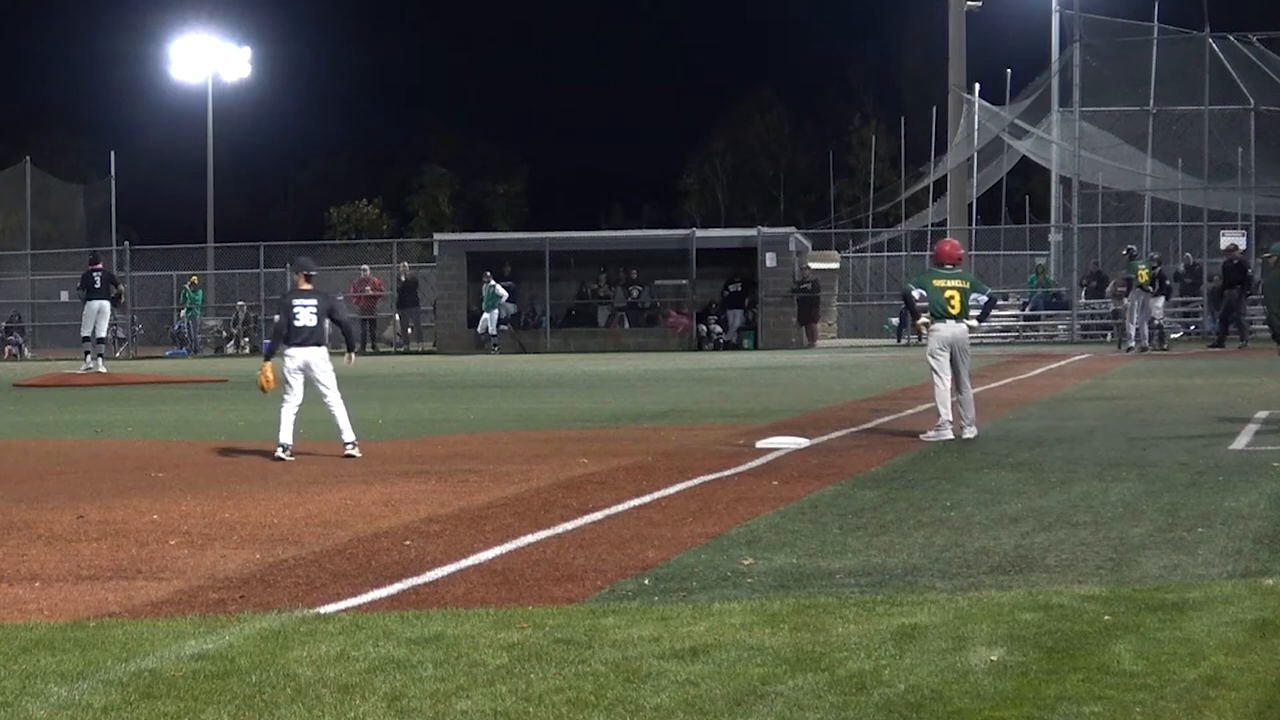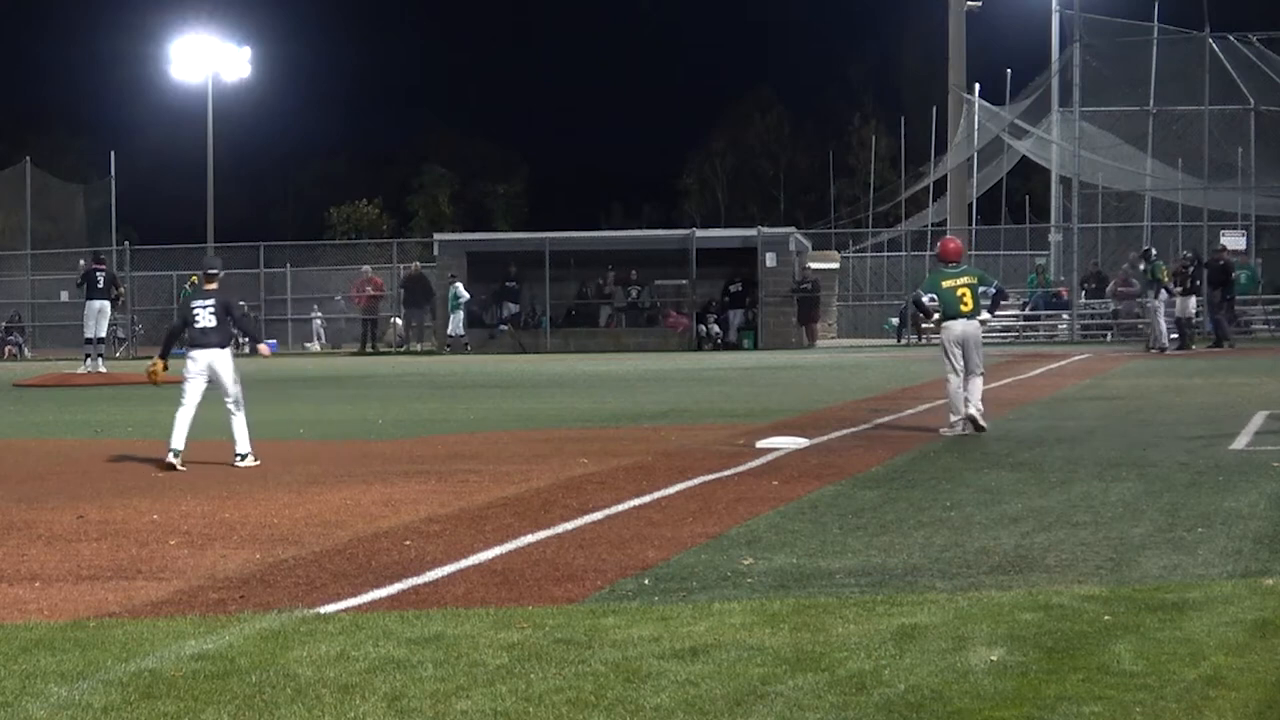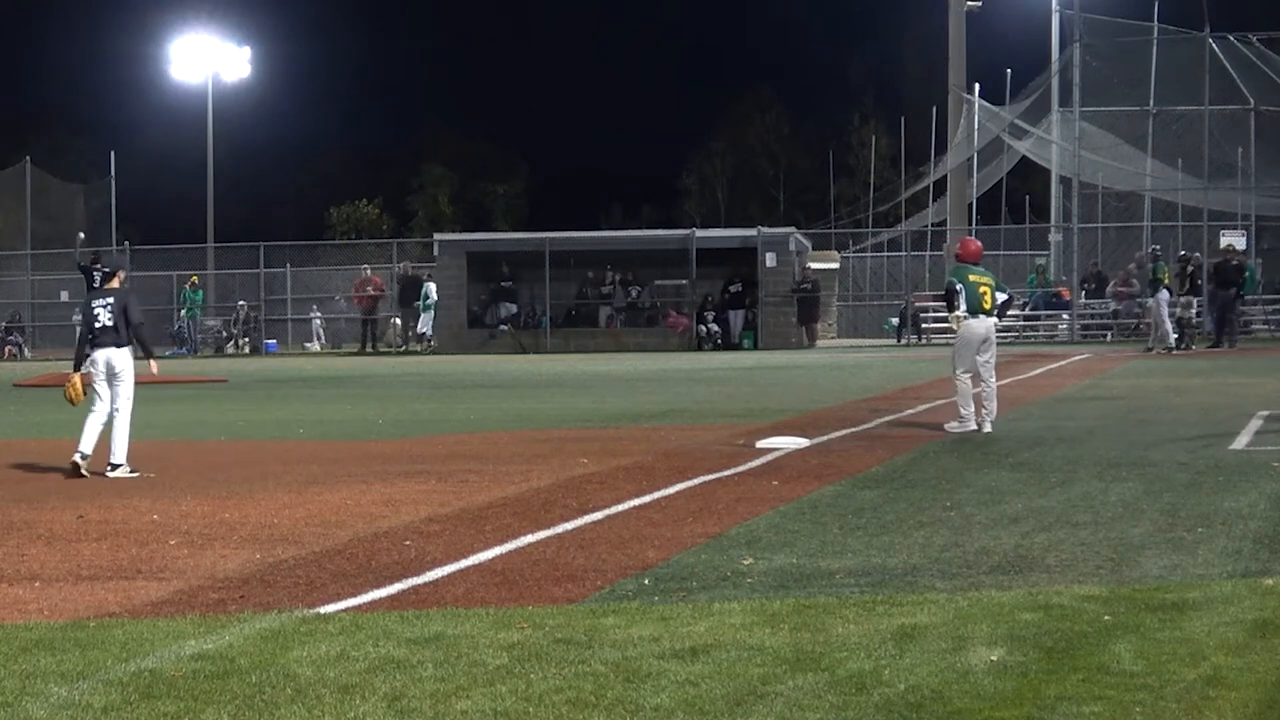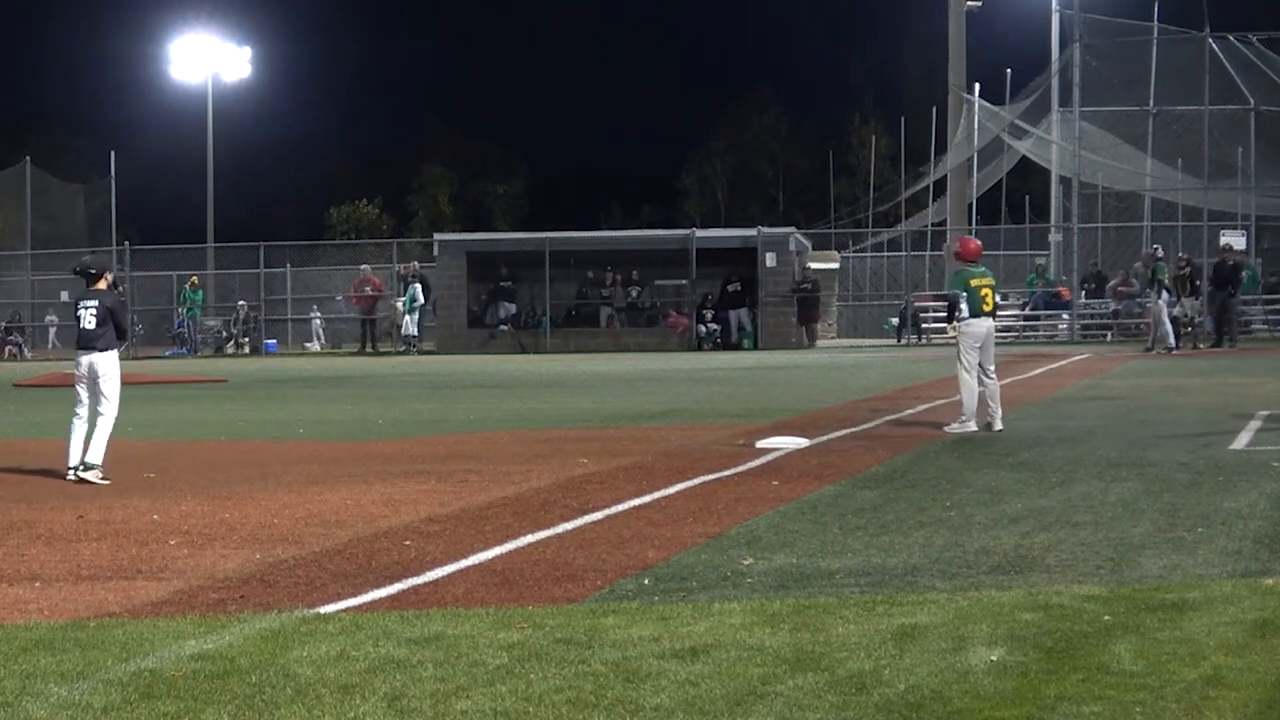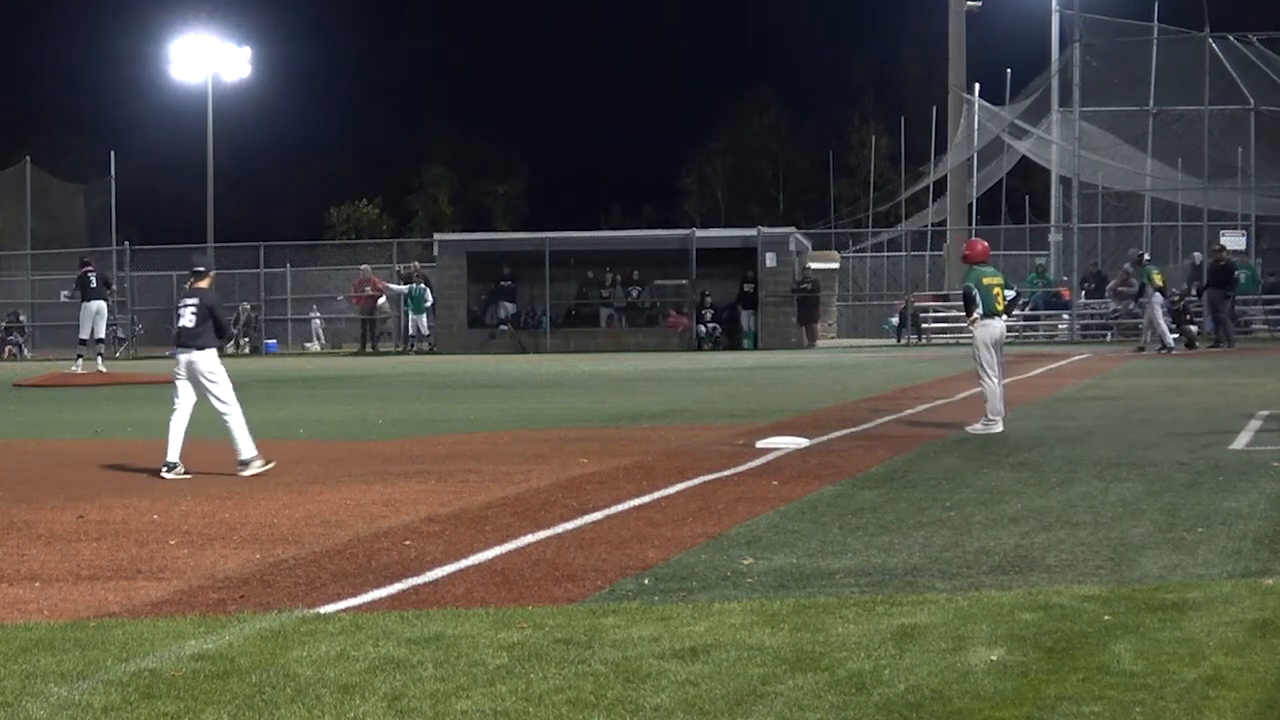
dt=1s
person 1, frame 1
left shoulder: (288, 299)
right shoulder: (323, 299)
left elbow: (279, 330)
right elbow: (344, 324)
left wrist: (268, 358)
right wrist: (350, 349)
left hip: (293, 354)
right hip: (317, 354)
left knee: (290, 401)
right knee: (333, 399)
left ankle: (283, 446)
right ankle: (349, 443)
person 1, frame 2
left shoulder: (191, 301)
right shoulder: (224, 298)
left elbow: (175, 330)
right elbow: (241, 320)
left wrist: (162, 356)
right wrist: (258, 342)
left hip: (196, 356)
right hip: (220, 355)
left knee: (187, 405)
right knee: (235, 405)
left ankle: (174, 452)
right ankle: (242, 454)
person 1, frame 3
left shoulder: (91, 299)
right shoulder: (125, 296)
left elbow: (84, 335)
right elbow: (136, 329)
left wrist: (77, 368)
right wrist: (150, 357)
left hip: (97, 355)
right hip: (120, 354)
left knee: (98, 409)
right knee: (121, 410)
left ankle: (82, 454)
right ankle: (116, 464)
person 1, frame 4
left shoulder: (80, 300)
right shoulder: (111, 298)
left elbow: (83, 328)
right elbow: (124, 332)
left hip: (82, 357)
right hip: (105, 358)
left knee: (81, 414)
right knee: (107, 413)
left ankle: (73, 467)
right ankle: (91, 466)
person 1, frame 5
left shoulder: (183, 299)
right shoulder: (209, 297)
left elbow: (185, 330)
right elbow: (225, 332)
right wrist: (217, 340)
left hip: (182, 357)
right hip: (205, 357)
left knee: (181, 411)
right knee: (230, 409)
left ankle: (171, 464)
right ankle: (248, 460)
person 2, frame 1
left shoulder: (928, 277)
right shoulder: (967, 279)
left elbow: (907, 294)
right elbow: (991, 299)
left wrist: (917, 317)
right wrist: (978, 320)
left hip: (938, 330)
right hip: (961, 330)
left knee: (942, 380)
right knee: (963, 381)
left ankle: (944, 427)
right ankle: (969, 427)
person 2, frame 2
left shoulder: (936, 277)
right shoulder: (974, 273)
left elbow: (917, 299)
right elbow: (999, 290)
left wrist: (931, 316)
right wrist: (989, 313)
left hip: (950, 328)
right hip: (973, 327)
left knee: (955, 377)
right knee: (975, 373)
left ankle: (958, 423)
right ankle: (974, 408)
person 2, frame 3
left shoulder: (959, 271)
right shoulder: (989, 276)
left elbow: (950, 289)
right elbow: (1008, 297)
left wrist: (952, 312)
right wrist: (997, 317)
left hip: (969, 325)
right hip: (988, 326)
left knee: (962, 374)
right knee: (988, 375)
left ankle: (967, 419)
right ankle: (987, 421)
person 2, frame 4
left shoulder: (961, 274)
right shoulder: (988, 274)
left elbow: (954, 299)
right elbow: (995, 303)
left wrist: (951, 321)
left hip: (970, 326)
right hip: (988, 324)
left knee: (967, 375)
right knee: (989, 373)
left ankle: (968, 421)
right ankle: (996, 419)
person 2, frame 5
left shoulder: (973, 273)
right shoulder: (997, 274)
left elbow: (968, 292)
right elbow: (1014, 294)
left wrist: (970, 315)
right wrist: (1005, 313)
left hip: (984, 327)
right hip: (1000, 325)
left knee: (988, 376)
right knee: (997, 375)
left ankle: (991, 422)
right ankle: (997, 418)
